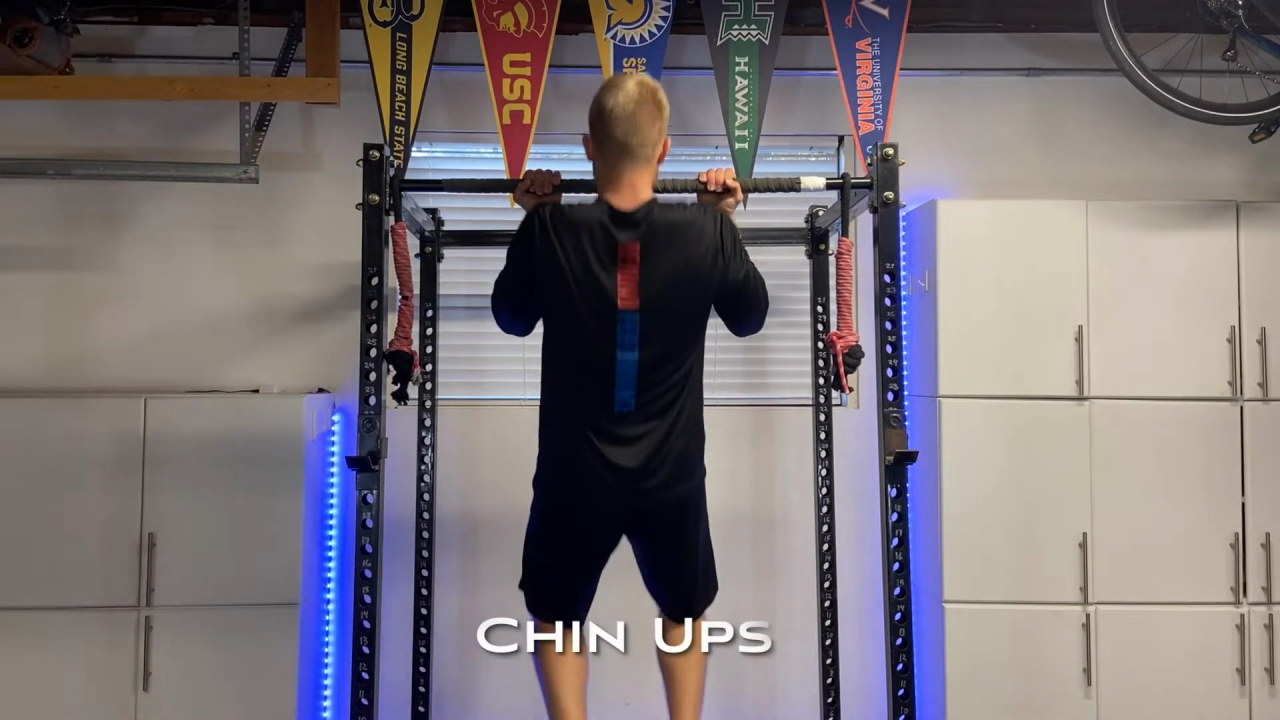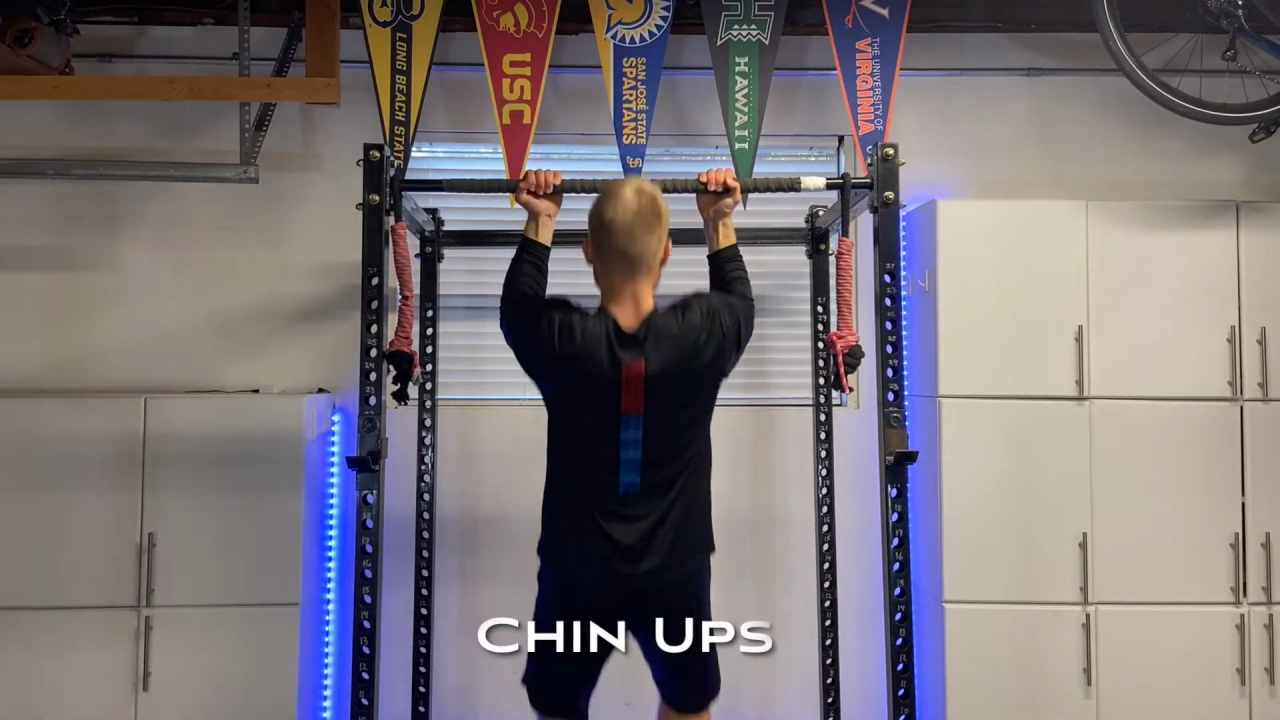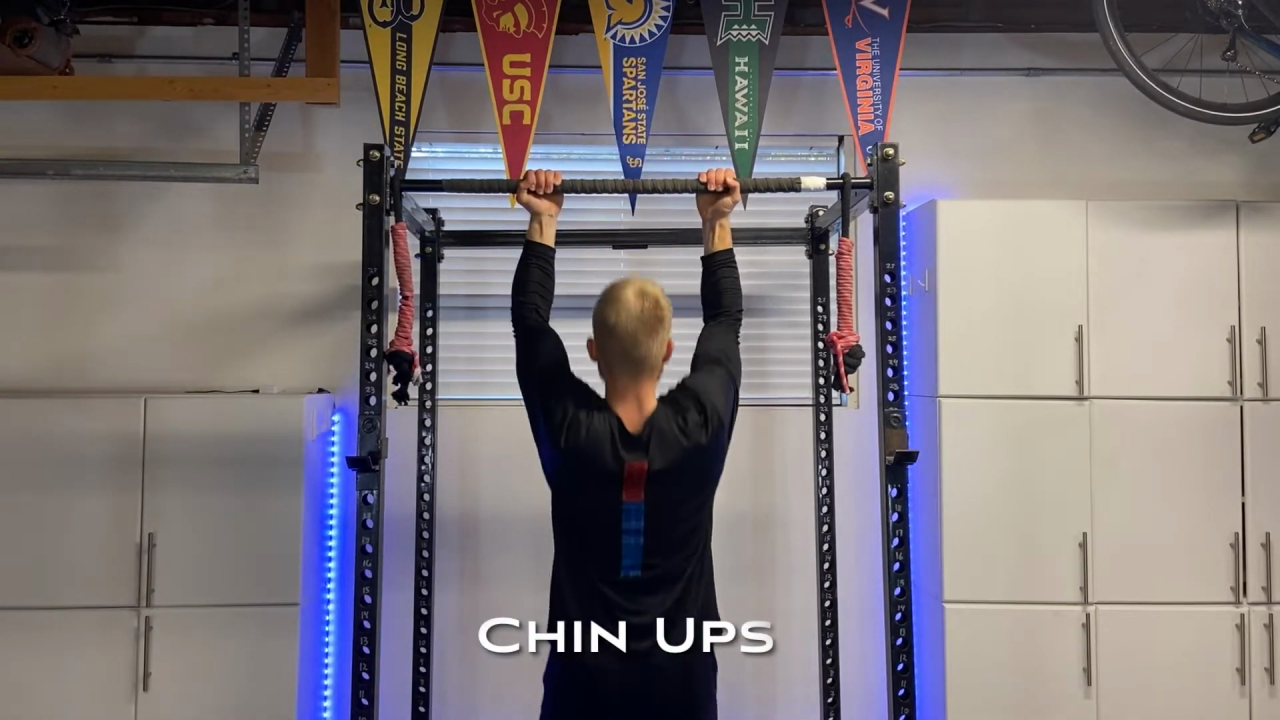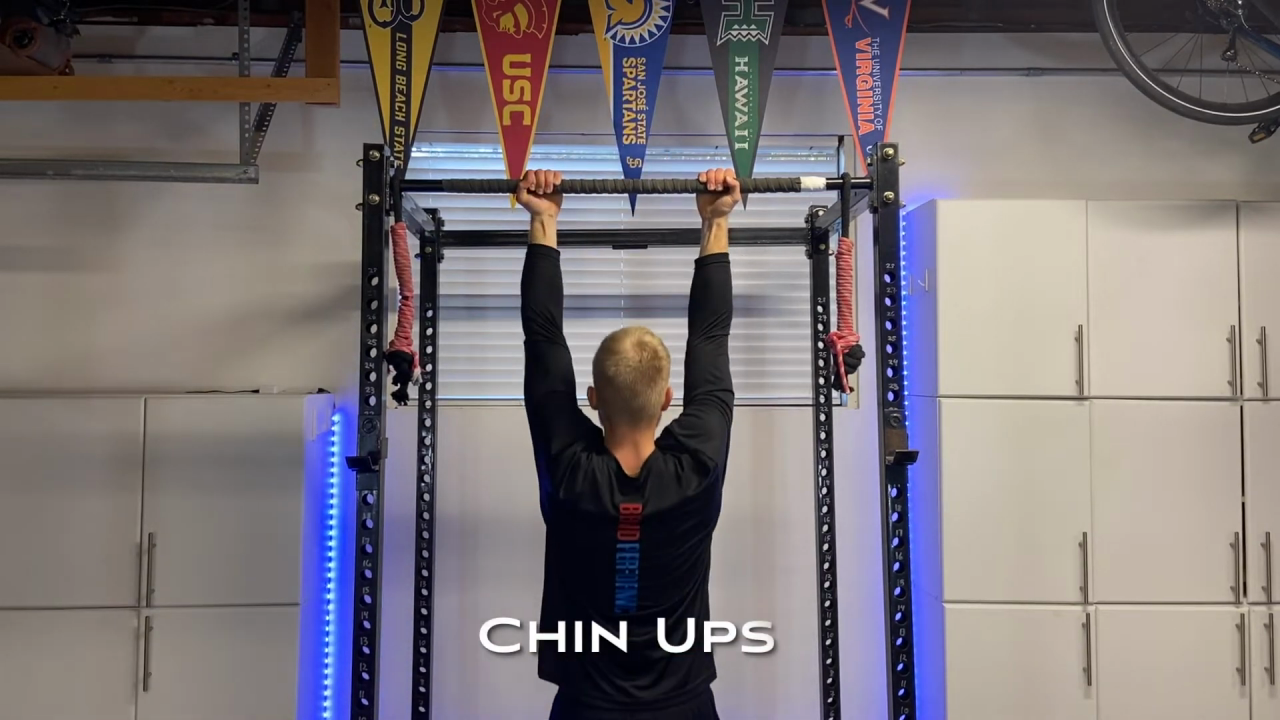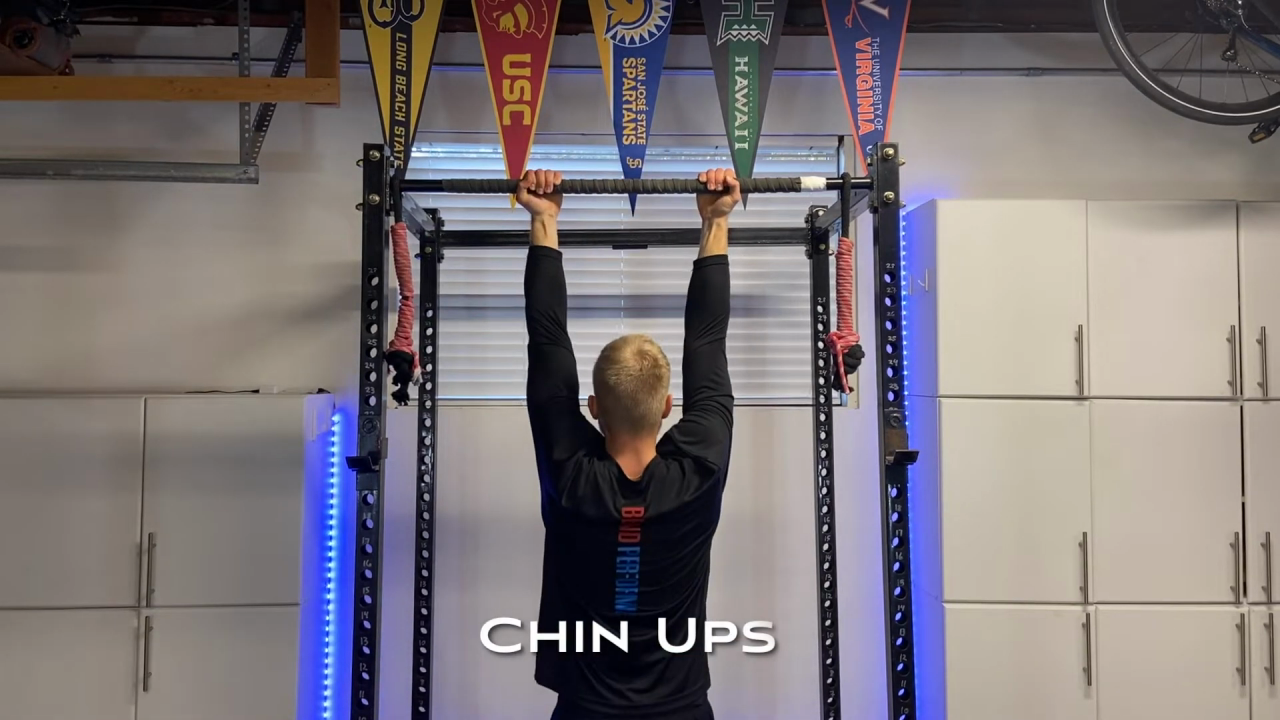
dt=0.3s
person 1, frame 1
left shoulder: (552, 234)
right shoulder: (705, 233)
left elbow: (512, 316)
right elbow: (749, 316)
left hip: (575, 477)
right hip: (670, 477)
left knee: (556, 621)
right knee: (683, 617)
person 1, frame 2
left shoulder: (561, 340)
right shoulder: (702, 335)
left elbow: (514, 309)
right elbow: (742, 308)
left wrist: (539, 223)
right wrist: (720, 224)
left hip: (579, 572)
right hip: (673, 573)
person 1, frame 3
left shoulder: (569, 436)
right shoulder: (700, 429)
left elbow: (530, 324)
right elbow: (725, 322)
left wrist: (543, 222)
right wrist: (717, 222)
left hip: (586, 670)
right hip: (679, 669)
person 1, frame 4
left shoulder: (567, 475)
right shoulder: (698, 469)
left elbow: (542, 335)
right elbow: (712, 334)
left wrist: (543, 222)
right wrist: (715, 224)
person 1, frame 5
left shoulder: (569, 476)
right shoulder: (699, 474)
left elbow: (547, 336)
right elbow: (707, 335)
left wrist: (544, 222)
right wrist: (715, 223)
